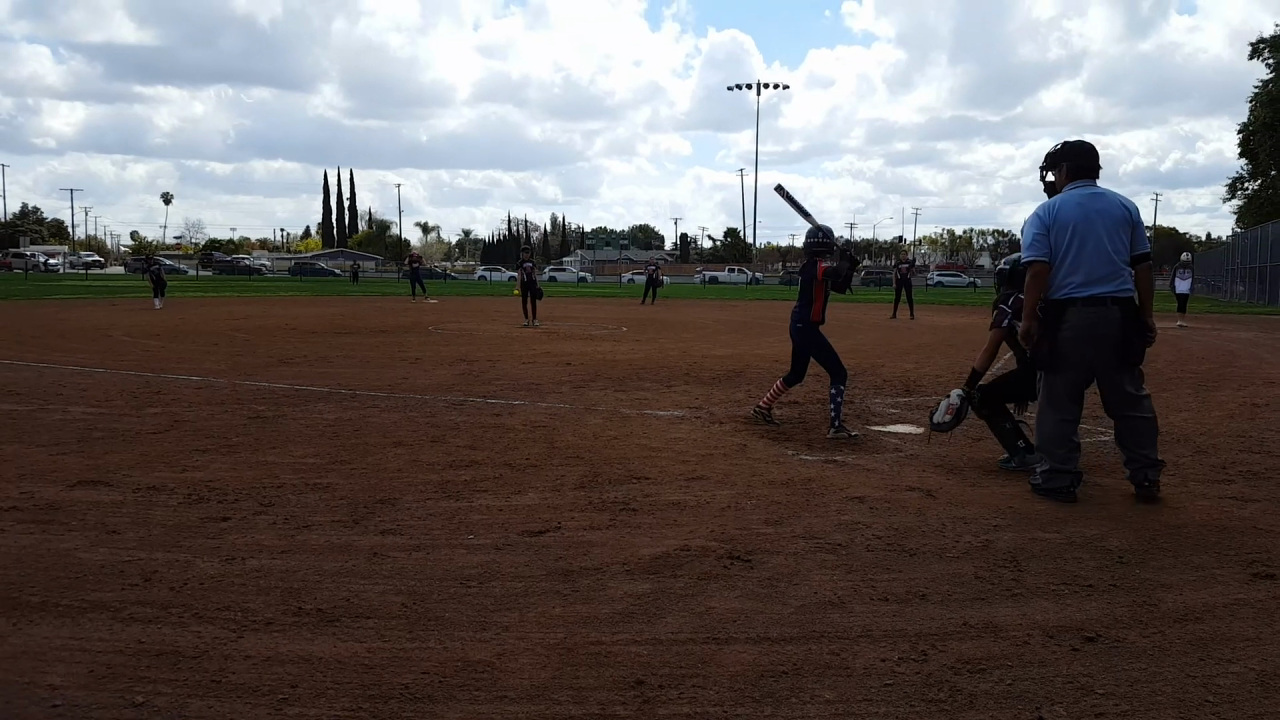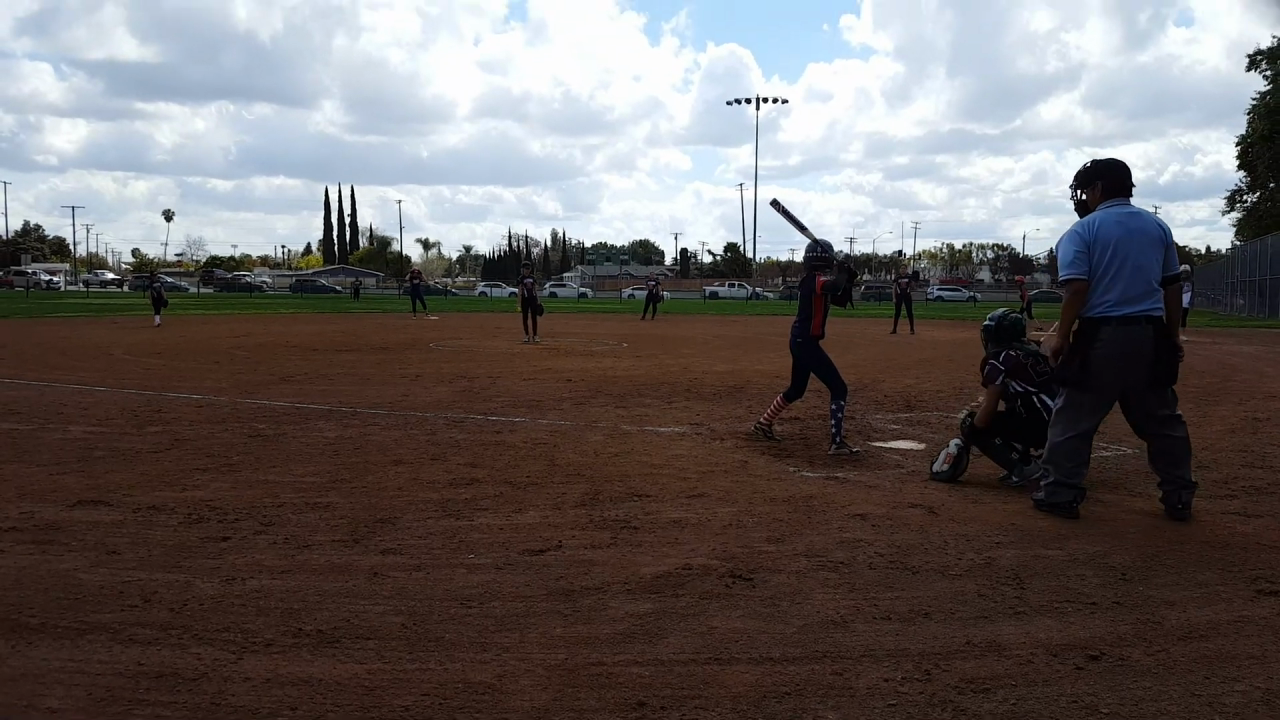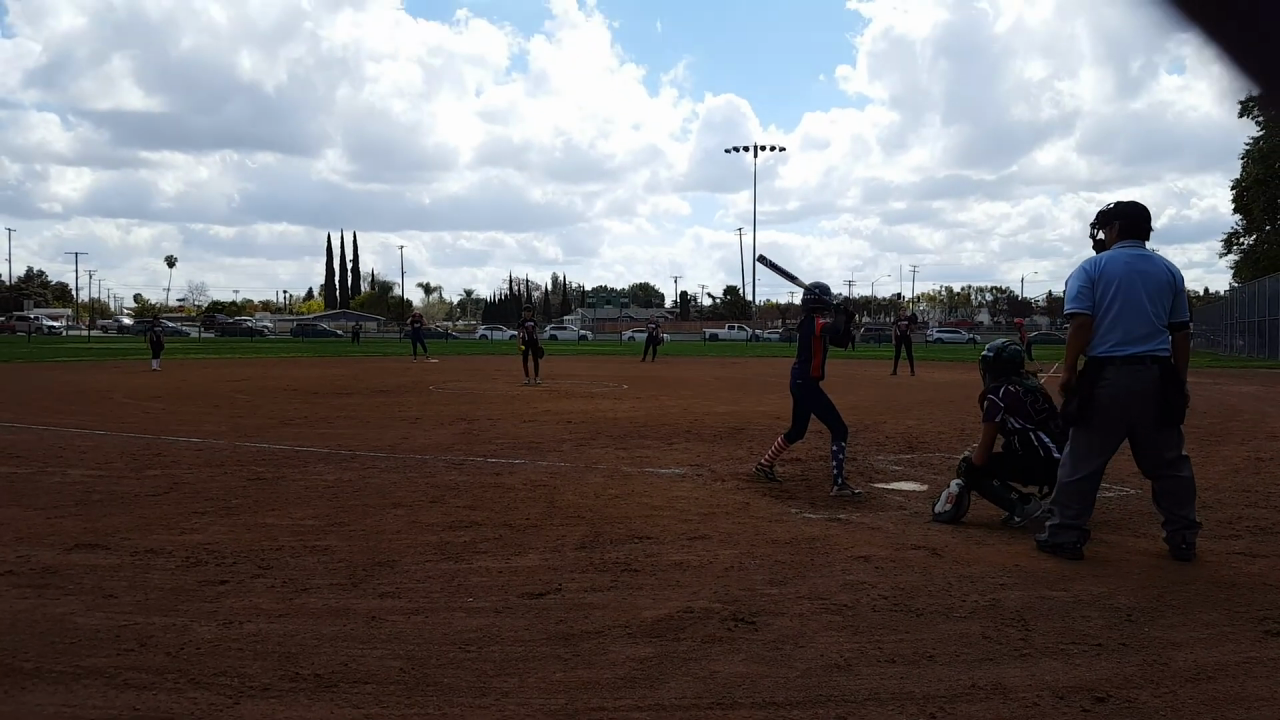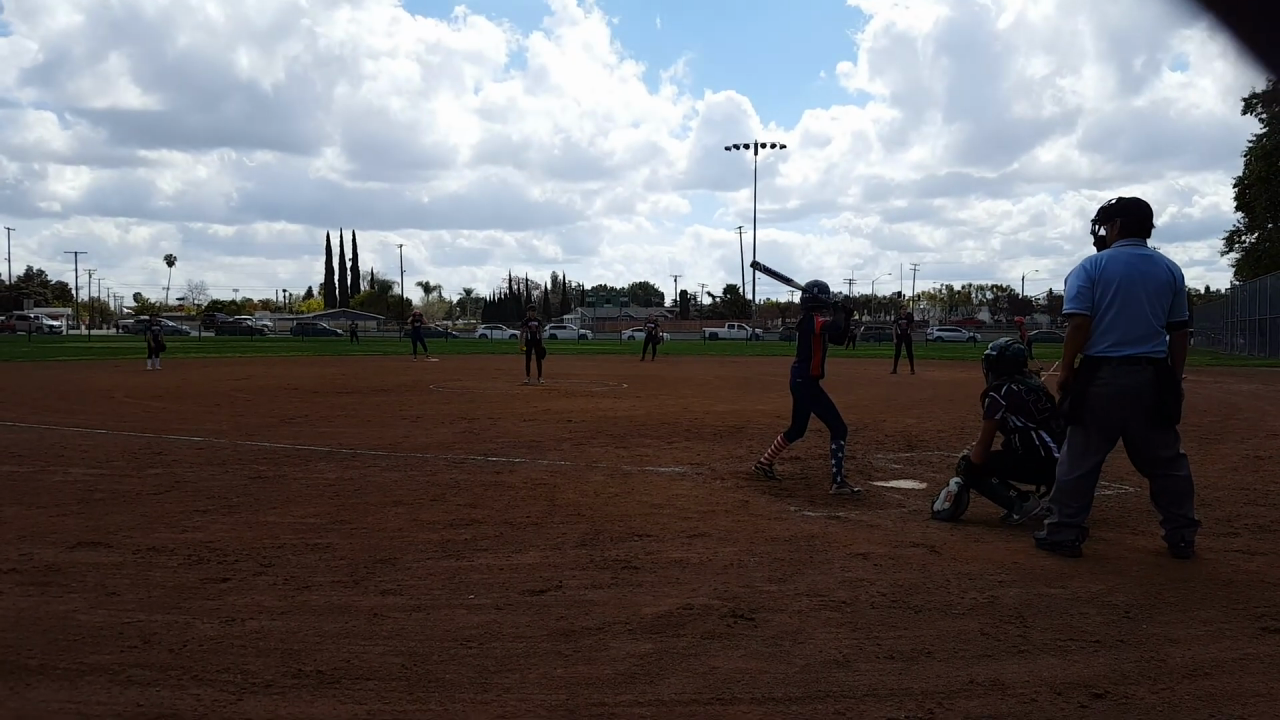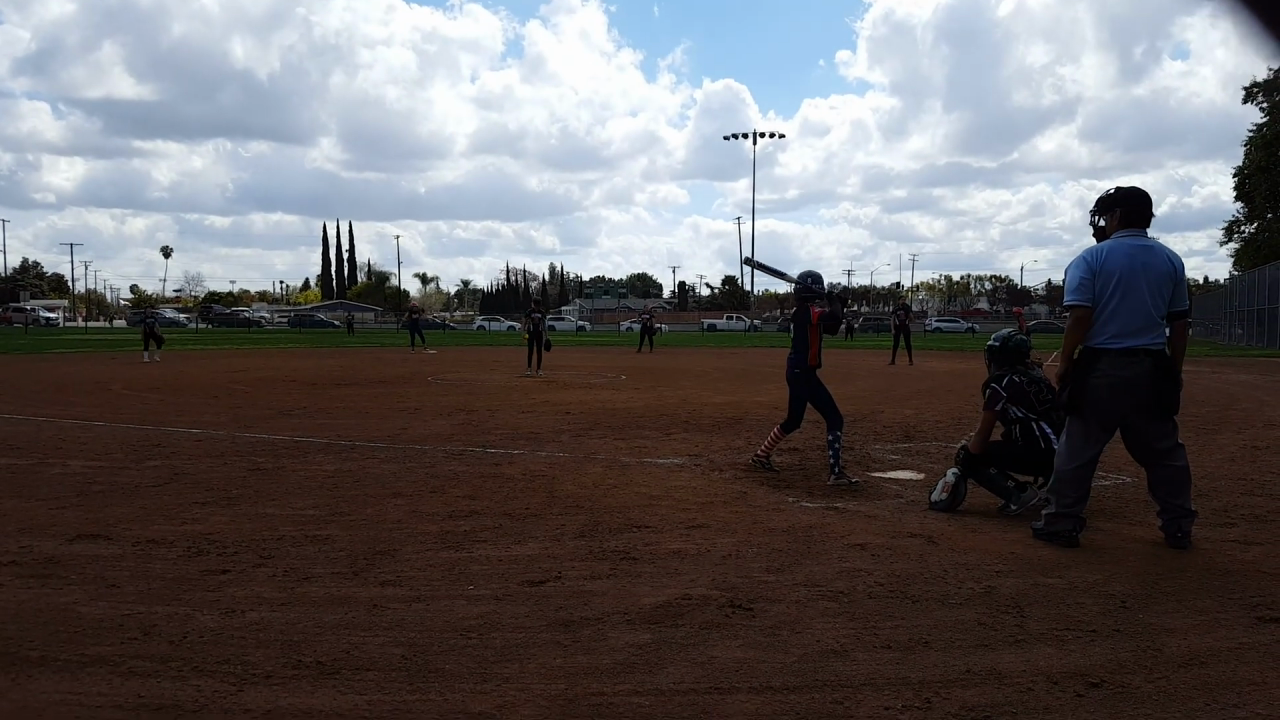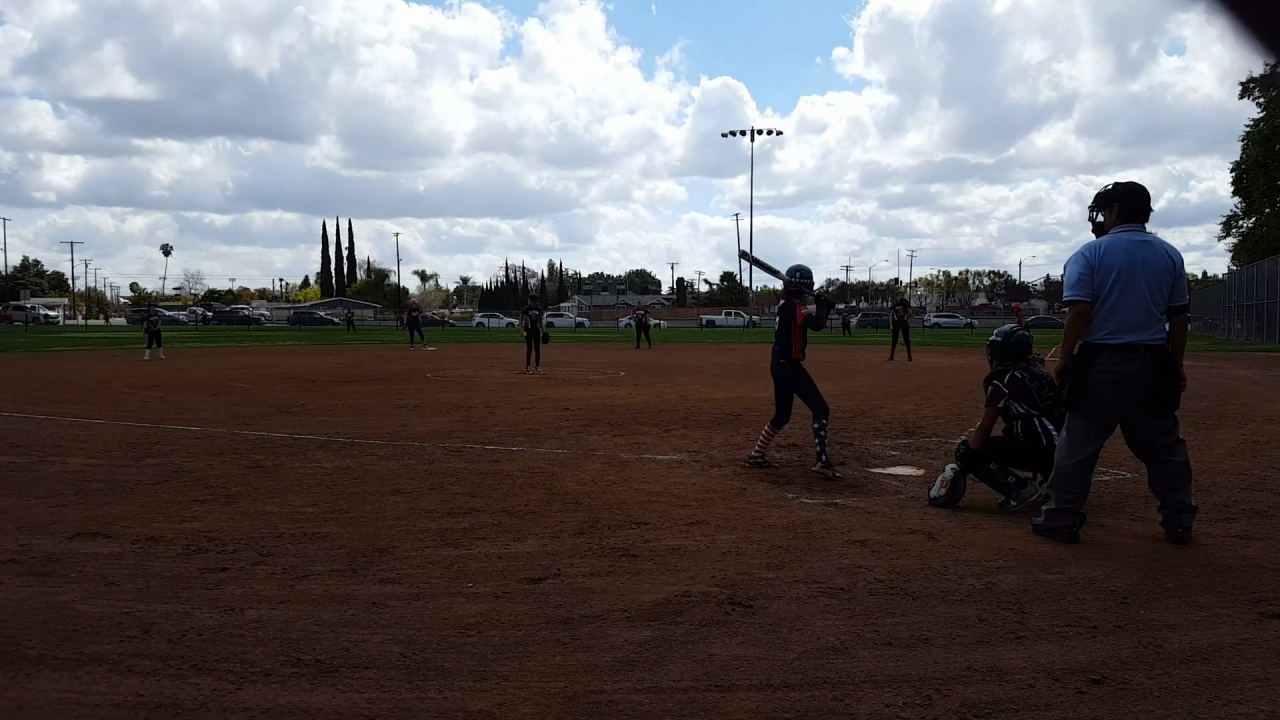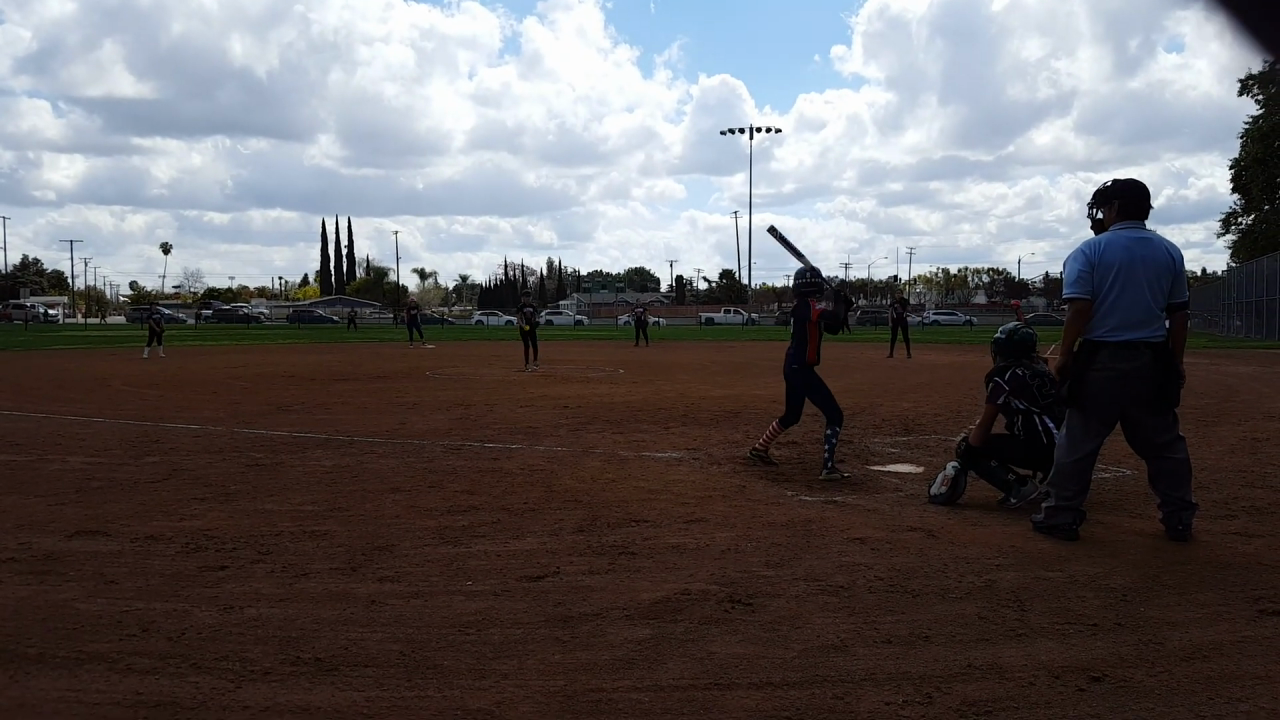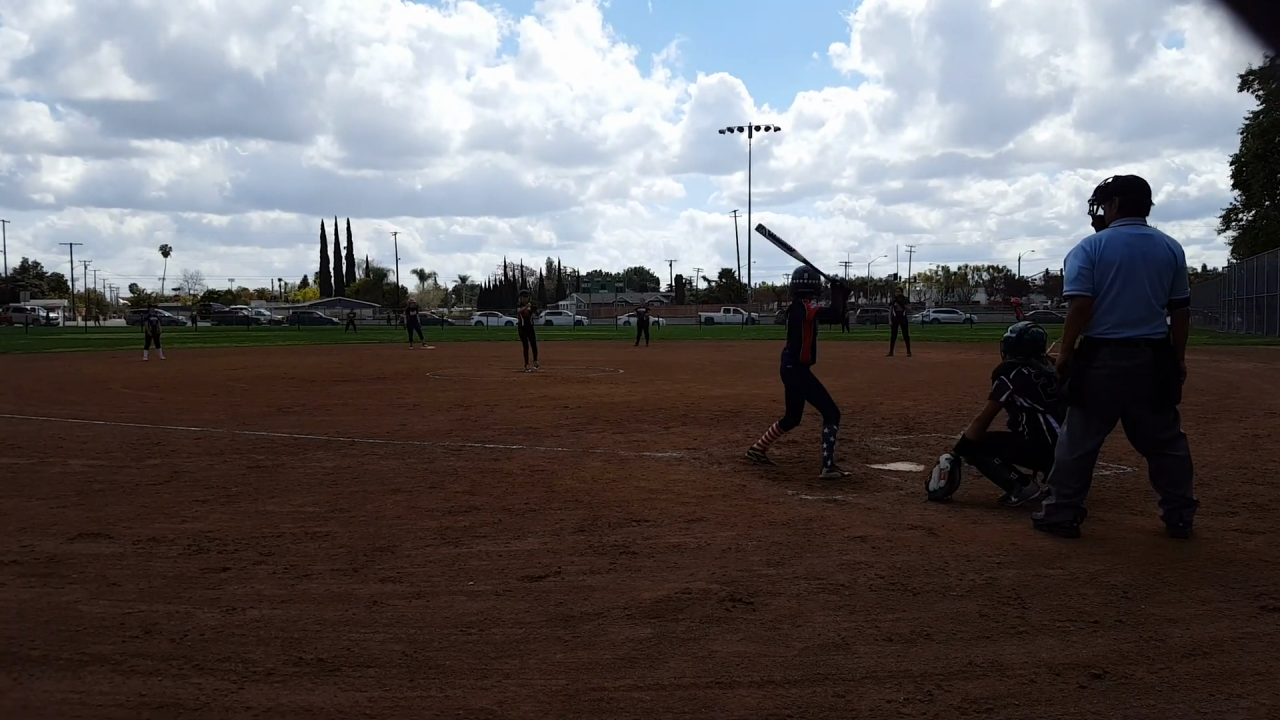
dt=0.4s
person 1, frame 1
left shoulder: (1047, 211)
right shoulder: (1125, 207)
left elbow: (1038, 271)
right elbow: (1142, 266)
left wrist: (1029, 318)
right wrist: (1146, 316)
left hip: (1068, 317)
right hip: (1119, 315)
left knee: (1060, 402)
right knee: (1130, 400)
left ankle: (1058, 478)
right ankle: (1146, 476)
person 1, frame 2
left shoulder: (1083, 229)
right shoulder: (1158, 226)
left elbow: (1077, 288)
right elbow: (1172, 287)
left wrist: (1061, 335)
right wrist: (1173, 336)
left hip: (1101, 337)
right hip: (1149, 336)
left knee: (1074, 418)
right knee: (1162, 420)
left ankle: (1061, 493)
right ankle: (1179, 496)
person 1, frame 3
left shoulder: (1092, 267)
right shoulder: (1170, 271)
left elbow: (1081, 324)
right elbow: (1181, 332)
left wrist: (1069, 371)
right wrist: (1180, 381)
left hip: (1106, 376)
right hip: (1157, 376)
left knee: (1083, 459)
right knee: (1168, 461)
left ankle: (1065, 534)
right ankle: (1183, 537)
person 1, frame 4
left shoulder: (1092, 266)
right shoulder: (1171, 270)
left elbow: (1079, 325)
right elbow: (1179, 332)
left wrist: (1066, 370)
right wrist: (1174, 380)
left hip: (1102, 376)
right hip: (1152, 378)
left knee: (1080, 457)
right knee: (1165, 459)
left ankle: (1064, 533)
right ankle: (1182, 536)
person 1, frame 5
left shoulder: (1092, 257)
right shoulder: (1171, 260)
left elbow: (1080, 316)
right elbow: (1179, 322)
left wrist: (1066, 363)
right wrist: (1175, 370)
left hip: (1101, 368)
right hip: (1151, 369)
left knee: (1078, 448)
right knee: (1164, 450)
left ankle: (1062, 523)
right ankle: (1179, 527)
person 1, frame 6
left shoulder: (1091, 253)
right shoulder: (1171, 255)
left elbow: (1079, 312)
right elbow: (1179, 317)
left wrist: (1065, 359)
right wrist: (1177, 365)
left hip: (1101, 363)
right hip: (1152, 364)
left knee: (1078, 443)
right knee: (1164, 445)
left ankle: (1062, 519)
right ankle: (1179, 522)
person 1, frame 7
left shoulder: (1091, 249)
right shoulder: (1170, 252)
left elbow: (1079, 309)
right elbow: (1179, 314)
left wrist: (1065, 356)
right wrist: (1176, 361)
left hip: (1100, 361)
right hip: (1152, 361)
left knee: (1078, 440)
right knee: (1164, 442)
left ankle: (1062, 516)
right ankle: (1179, 519)
person 1, frame 8
left shoulder: (1091, 246)
right shoulder: (1171, 248)
left elbow: (1080, 306)
right elbow: (1180, 311)
left wrist: (1066, 352)
right wrist: (1178, 358)
left hip: (1102, 358)
right hip: (1154, 358)
left knee: (1080, 437)
right knee: (1165, 439)
left ankle: (1063, 513)
right ankle: (1180, 516)
person 2, frame 1
left shoulder: (813, 266)
right shoulder: (816, 266)
left elbow: (841, 287)
right elbow: (837, 274)
left wrist: (850, 267)
right wrist: (844, 260)
left hip: (800, 326)
right hip: (807, 327)
left knee: (796, 374)
right knee: (838, 373)
left ankle: (762, 408)
right ankle: (835, 426)
person 2, frame 2
left shoulder: (816, 281)
right shoulder: (815, 279)
left elbow: (842, 300)
right elbow: (835, 287)
left wrist: (848, 280)
right wrist: (842, 273)
left hip: (801, 341)
right hip: (806, 342)
left knee: (796, 390)
right knee: (838, 388)
left ankle: (763, 424)
right ankle: (837, 442)
person 2, frame 3
left shoulder: (814, 322)
right shoulder: (814, 322)
left elbow: (842, 341)
right elbow: (835, 330)
left wrist: (847, 321)
right wrist: (840, 315)
left hip: (801, 382)
right hip: (806, 383)
left knee: (796, 431)
right knee: (839, 430)
left ankle: (764, 465)
right ankle: (839, 484)
person 2, frame 4
left shoulder: (812, 321)
right shoulder: (812, 320)
left elbow: (839, 339)
right elbow: (836, 327)
left wrist: (845, 318)
right wrist: (839, 313)
left hip: (801, 381)
right hip: (806, 382)
left knee: (796, 430)
right knee: (838, 428)
left ankle: (764, 463)
right ankle: (837, 482)
person 2, frame 5
left shoulder: (804, 311)
right shoulder: (807, 310)
left elbow: (832, 329)
right elbow: (834, 316)
left wrist: (839, 307)
right wrist: (834, 302)
left hip: (797, 371)
right hip: (803, 373)
left knee: (793, 421)
right knee: (834, 419)
left ankle: (762, 455)
right ankle: (836, 473)
person 2, frame 6
left shoulder: (787, 305)
right shoulder: (794, 306)
left elbow: (814, 324)
right elbow: (817, 324)
left wrist: (825, 307)
right wrist: (821, 305)
left hip: (780, 364)
right hip: (789, 365)
left knee: (781, 415)
right knee: (820, 409)
left ankle: (757, 455)
right ankle: (822, 461)
person 2, frame 7
left shoulder: (804, 307)
right shoulder: (808, 306)
left elbow: (833, 328)
right elbow: (835, 319)
left wrist: (843, 307)
right wrist: (839, 303)
left hip: (794, 368)
right hip: (802, 369)
left knee: (791, 416)
right knee: (835, 415)
left ankle: (760, 449)
right ankle: (828, 468)
person 2, frame 8
left shoulder: (801, 308)
right shoulder: (803, 307)
left elbow: (834, 317)
right elbow: (834, 314)
left wrist: (842, 297)
right wrist: (837, 292)
left hip: (792, 368)
right hip: (797, 369)
left knee: (791, 418)
right knee: (831, 413)
left ankle: (757, 449)
right ankle: (828, 466)
person 3, frame 1
left shoulder: (1008, 303)
left elbow: (989, 351)
left wrist: (967, 389)
right wrist: (1024, 395)
left knee: (982, 397)
left ankle: (1024, 453)
person 3, frame 2
left shoulder: (999, 358)
right shoulder: (1032, 352)
left elbow: (988, 409)
left wrist: (963, 443)
right wrist: (1024, 448)
left hip: (1042, 427)
left knee: (972, 422)
left ankle: (1022, 467)
person 3, frame 3
left shoulder: (997, 393)
right shoulder: (1031, 384)
left elbow: (985, 447)
left wrist: (963, 483)
left hip: (1041, 464)
right hip: (1062, 461)
left knee: (969, 466)
left ankle: (1022, 505)
person 3, frame 4
left shoulder: (999, 391)
right shoulder: (1033, 383)
left elbow: (983, 444)
left wrist: (963, 480)
left hip: (1041, 464)
left knee: (969, 465)
left ankle: (1021, 503)
right ankle: (1052, 490)
person 3, frame 5
left shoulder: (1000, 382)
right shoulder: (1034, 374)
left elbow: (982, 435)
left wrist: (961, 470)
left hip: (1040, 455)
left knee: (968, 455)
left ankle: (1019, 494)
person 3, frame 6
left shoulder: (1002, 378)
right shoulder: (1036, 371)
left elbow: (983, 430)
left wrist: (961, 465)
left hip: (1041, 451)
left knee: (968, 450)
left ankle: (1020, 489)
person 3, frame 7
left shoulder: (1003, 375)
right shoulder: (1040, 369)
left elbow: (984, 426)
left wrist: (961, 463)
left hip: (1039, 449)
left knee: (968, 447)
left ankle: (1020, 487)
person 3, frame 8
left shoulder: (1010, 373)
right shoulder: (1049, 370)
left elbow: (982, 420)
left wrist: (955, 455)
left hip: (1041, 449)
left knee: (971, 444)
left ankle: (1021, 486)
